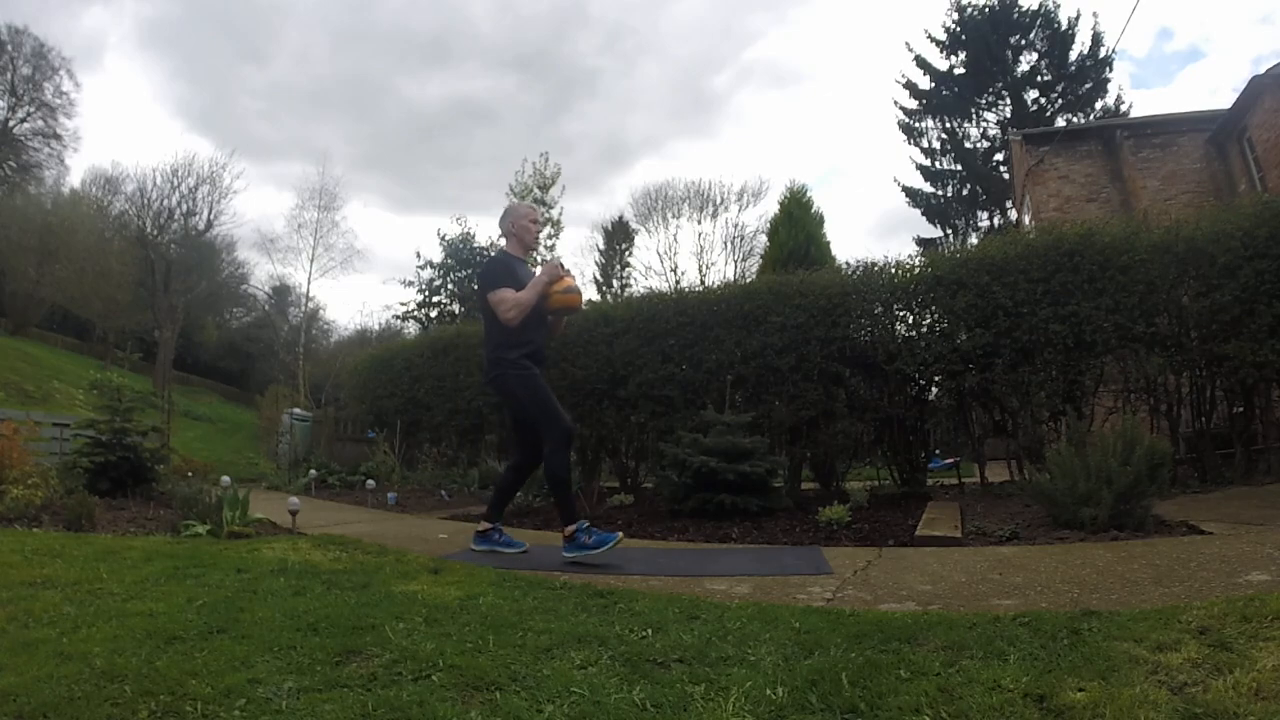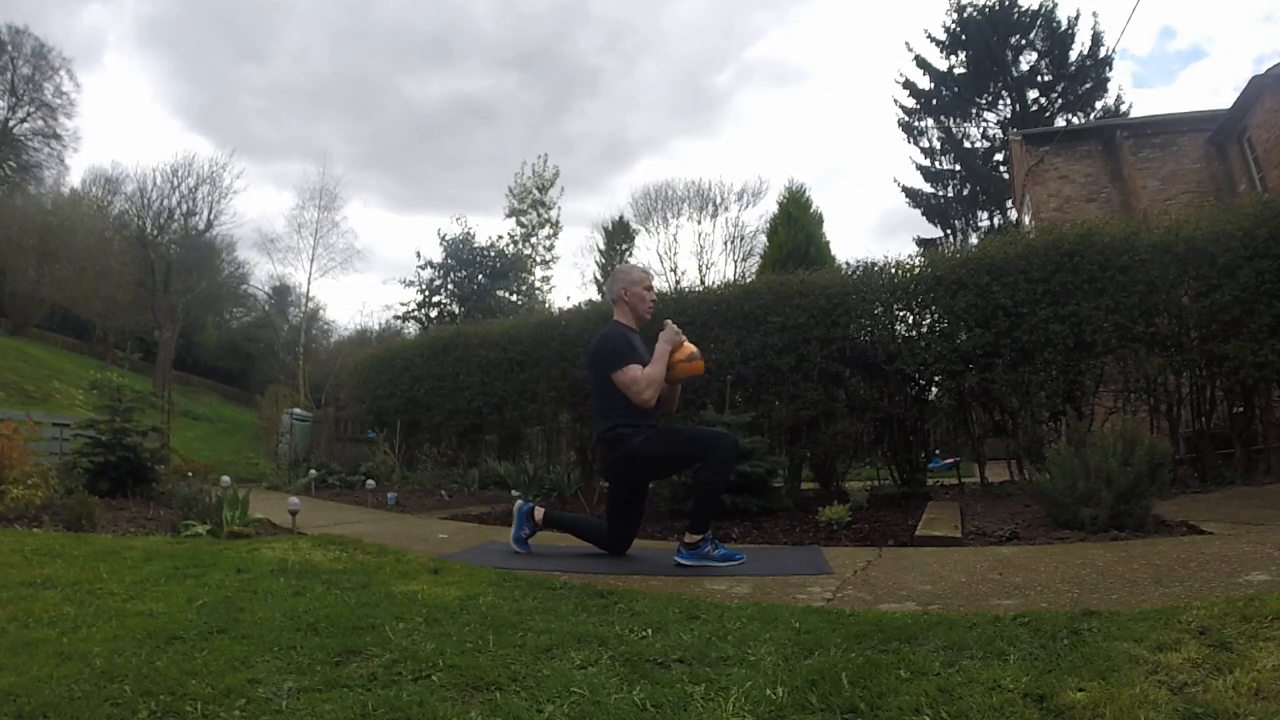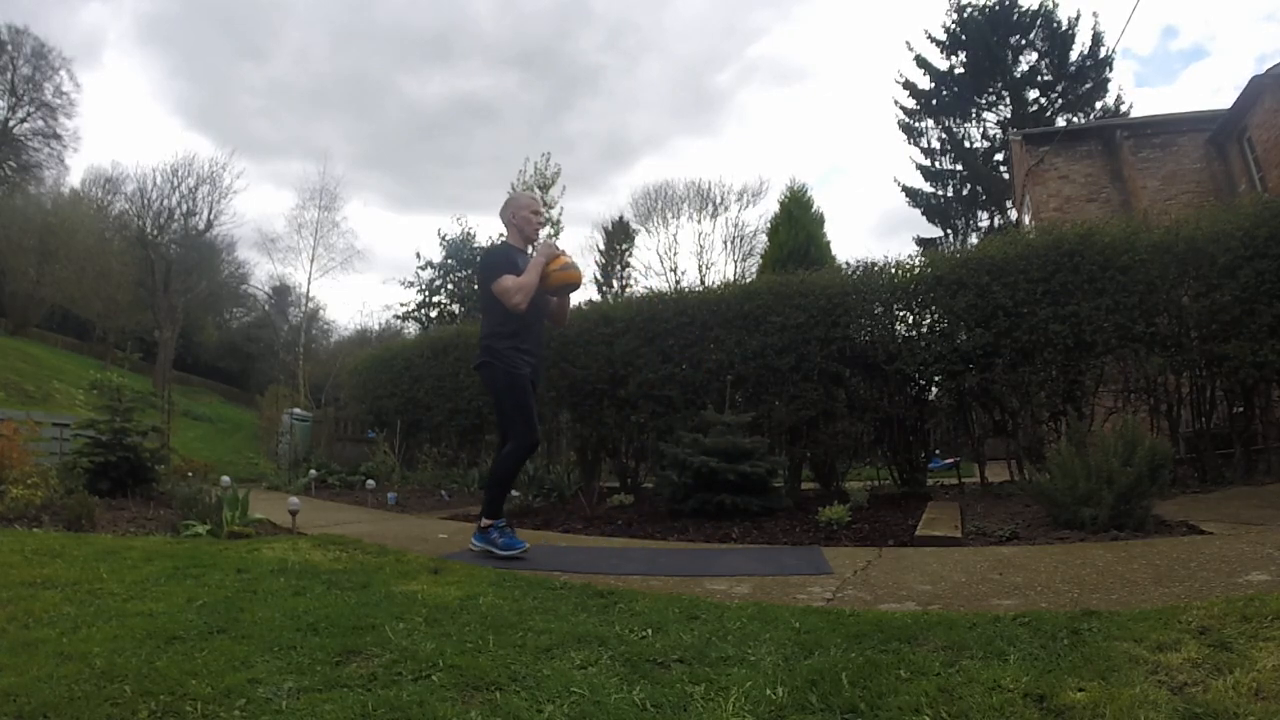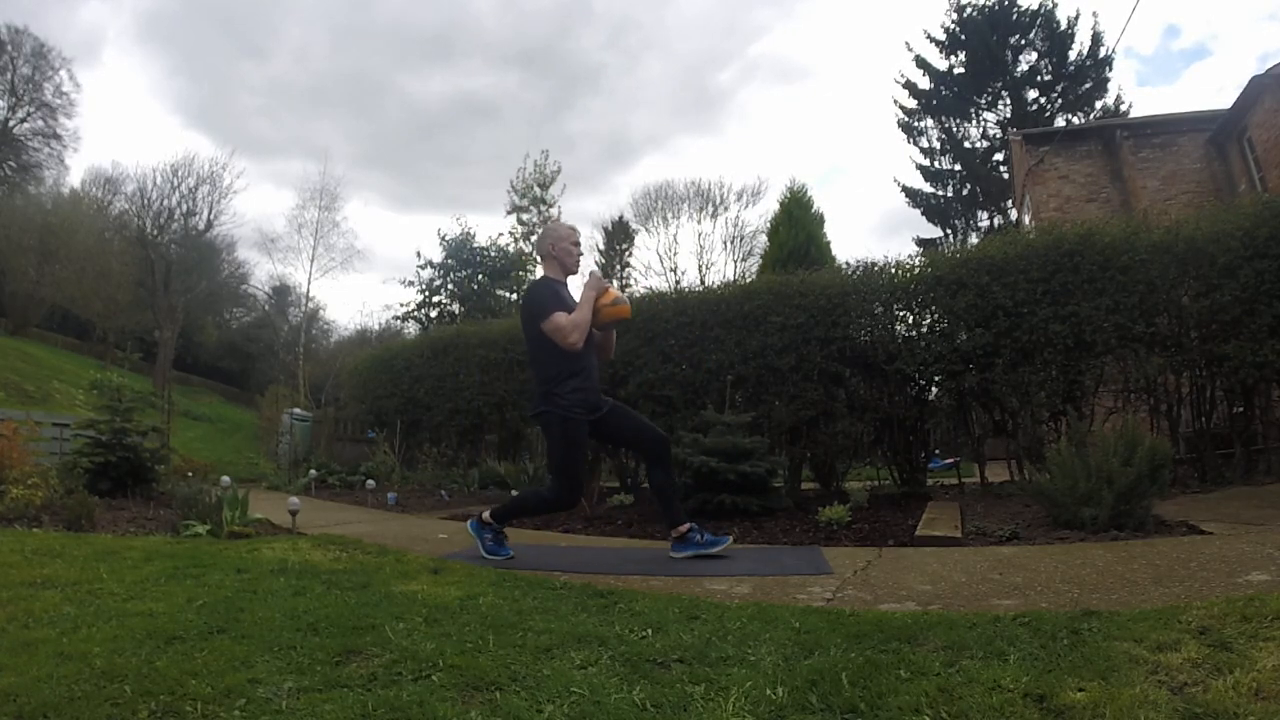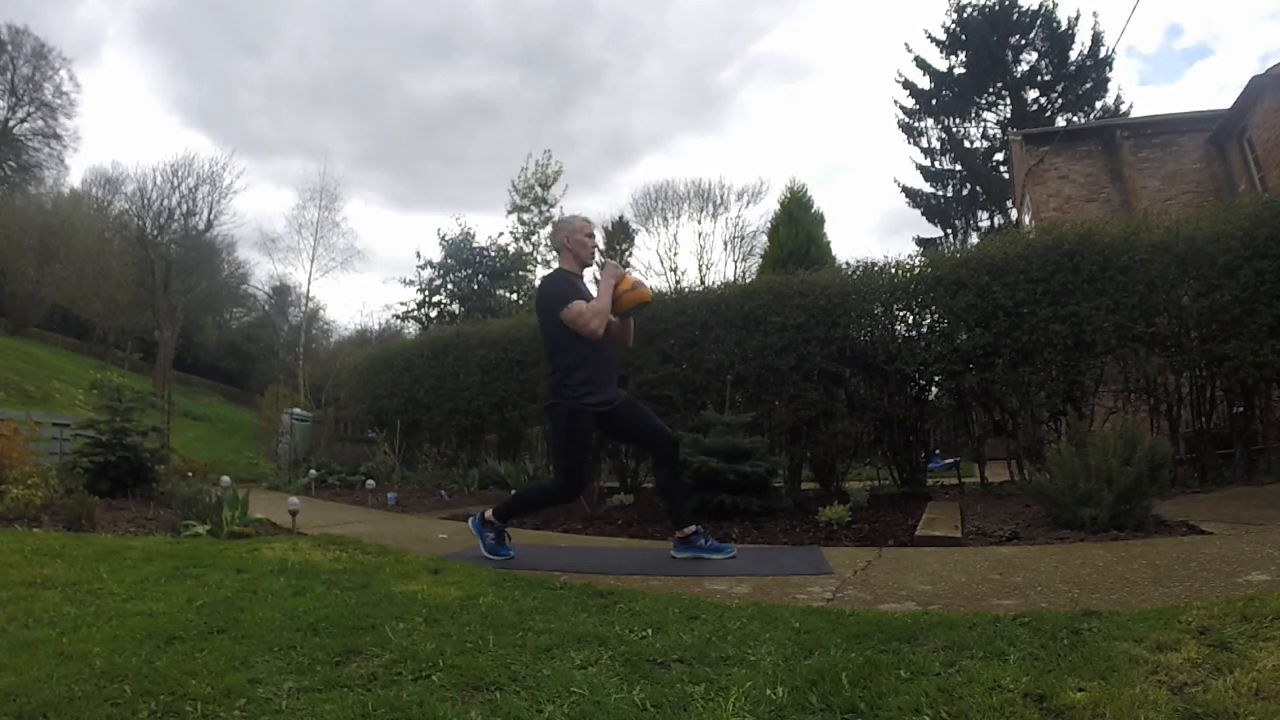
dt=1s
person 1, frame 1
left shoulder: (527, 273)
right shoulder: (496, 267)
left elbow: (548, 331)
right elbow: (510, 314)
right wrist: (543, 280)
left hip: (528, 371)
right hip: (512, 369)
left knee: (529, 453)
right knee: (560, 433)
left ankle: (487, 528)
right ankle: (572, 531)
person 1, frame 2
left shoulder: (631, 341)
right shoulder: (613, 340)
left elbow: (666, 406)
right elbow: (644, 395)
right wrist: (664, 346)
left hip: (632, 449)
right hip: (628, 446)
left knee: (616, 541)
right knee: (722, 446)
left ankle: (533, 515)
right ankle: (695, 543)
person 1, frame 3
left shoulder: (532, 263)
right shoulder: (497, 257)
left elbow: (559, 317)
right elbow: (516, 299)
right wrist: (540, 259)
left hip: (524, 366)
right hip: (503, 363)
left knee: (515, 444)
right knee: (525, 440)
left ankle: (493, 524)
right ankle: (488, 525)
person 1, frame 4
left shoulder: (564, 296)
right shoulder: (539, 294)
left elbow: (606, 351)
right elbow: (573, 340)
right wrist: (591, 293)
left hip: (593, 403)
right hip: (563, 408)
left knee: (657, 445)
right knee: (567, 493)
left ankle: (683, 534)
right ankle: (489, 522)
person 1, frame 5
left shoulder: (582, 289)
right shoulder: (554, 285)
left elbow: (623, 342)
right elbow: (592, 326)
right wrist: (609, 283)
left hip: (607, 394)
right hip: (573, 400)
left knee: (665, 443)
right knee: (568, 487)
left ankle: (687, 535)
right ankle: (488, 521)
